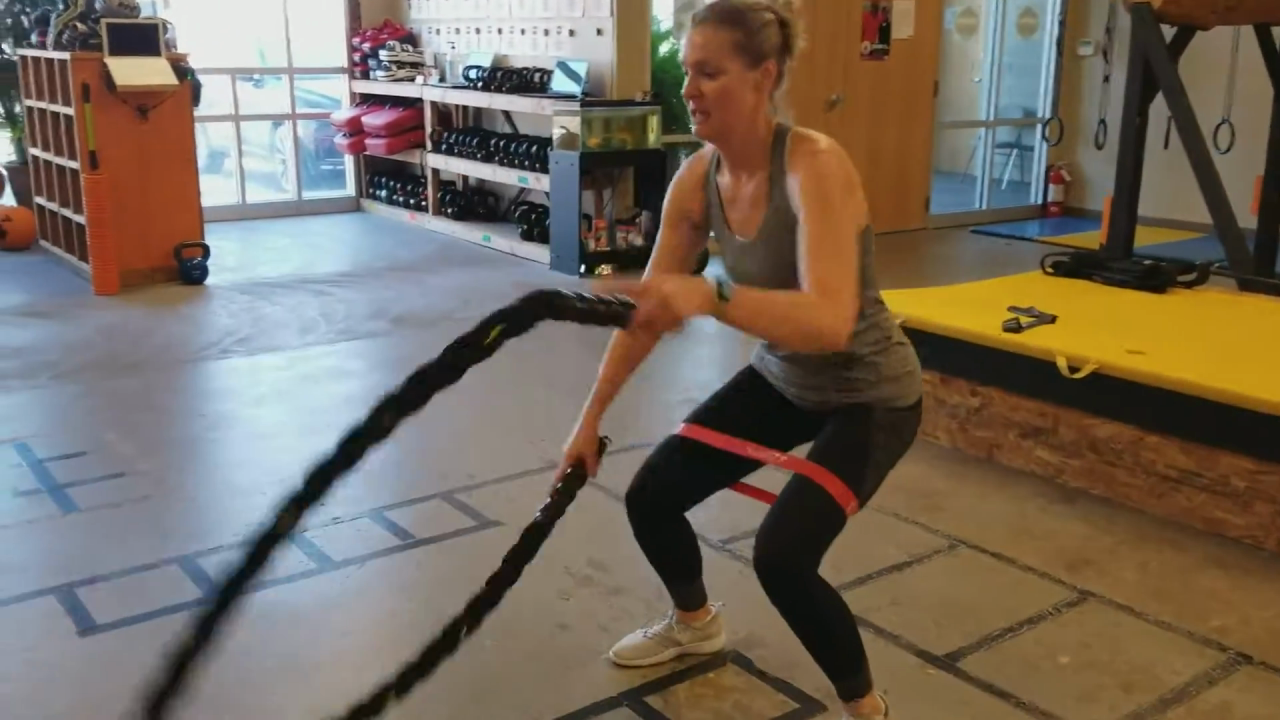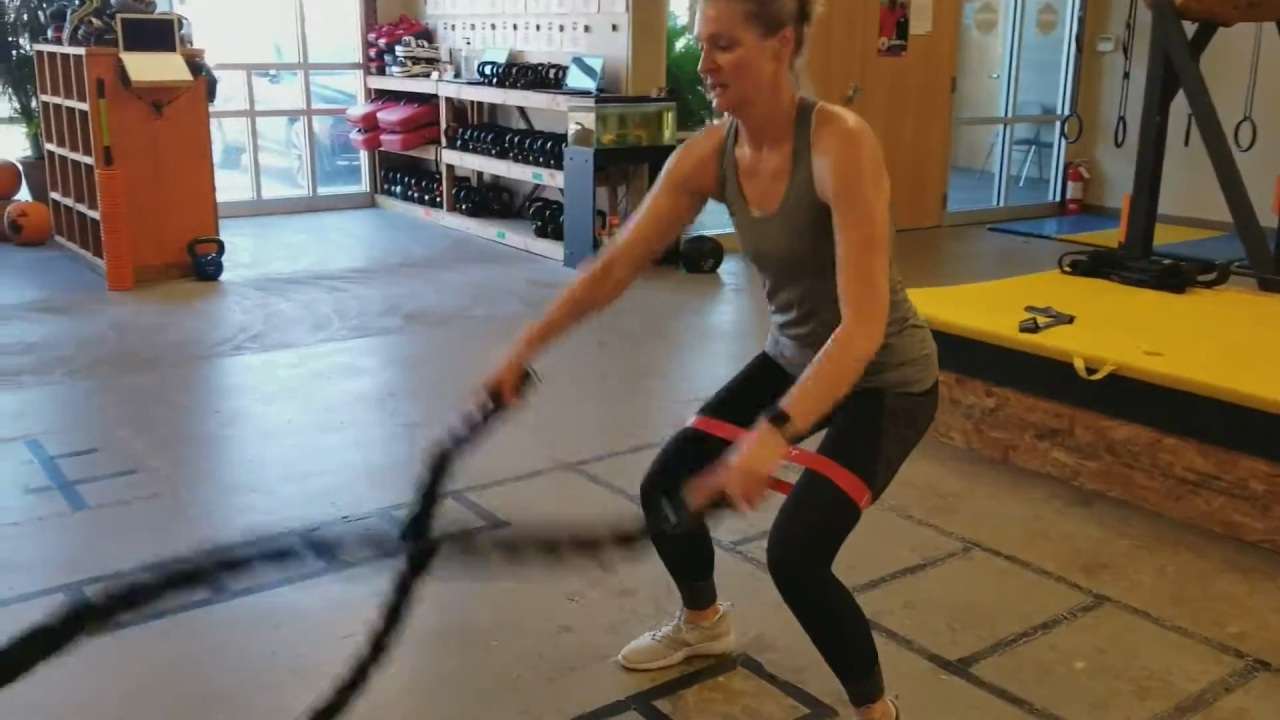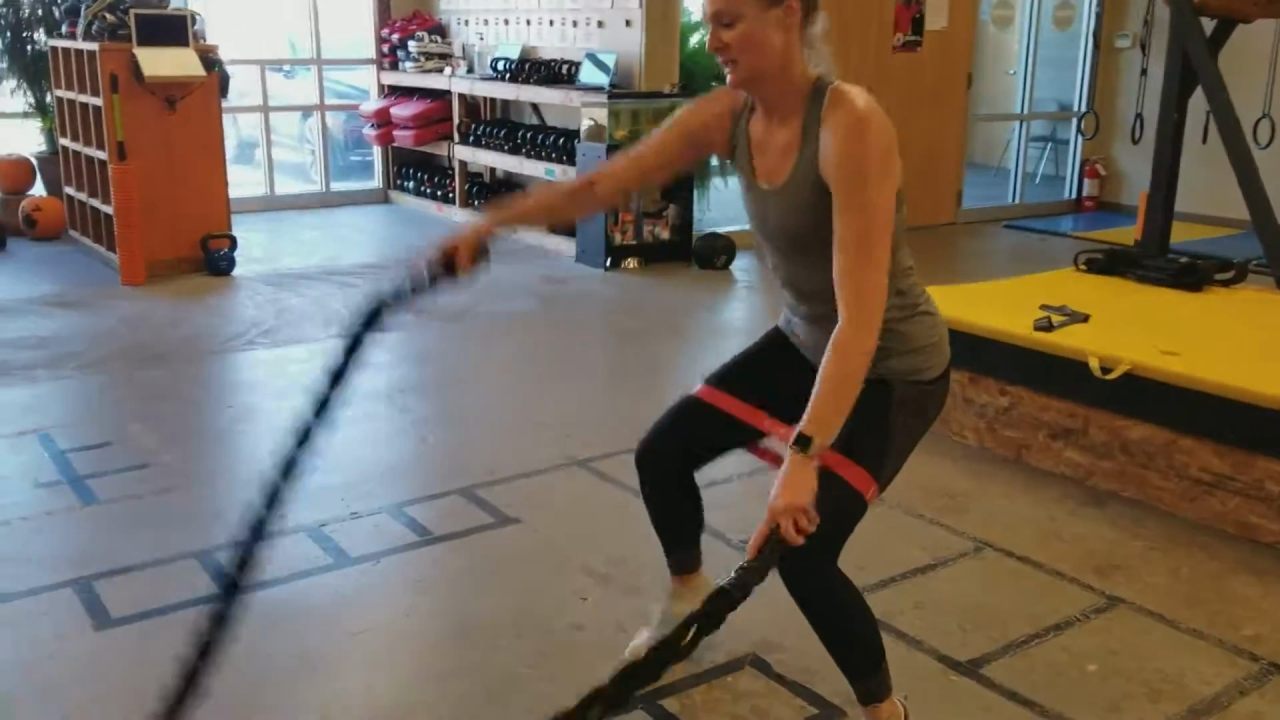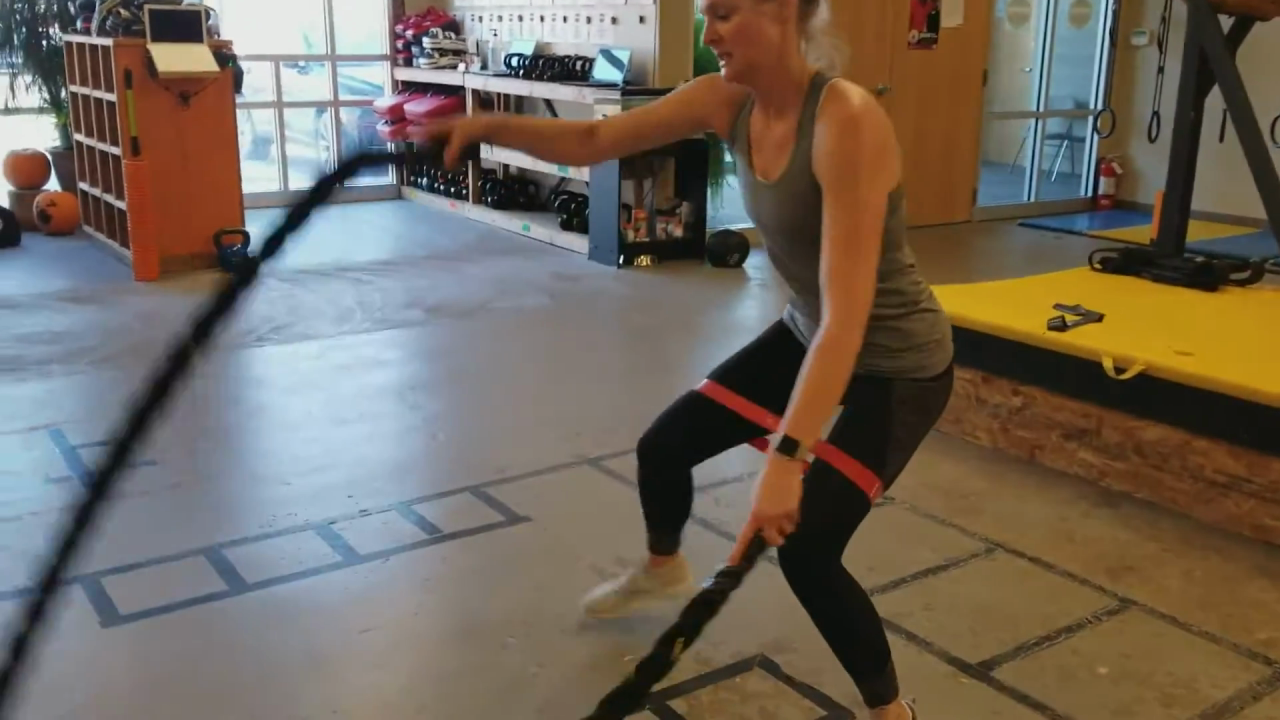
dt=0.1s
person 1, frame 1
left shoulder: (817, 167)
right shoulder: (696, 179)
left elbow: (831, 321)
right elbow: (650, 313)
left wrist: (711, 299)
right wrist: (589, 418)
left hip: (870, 394)
right hip: (780, 377)
left knee: (781, 554)
right knee: (650, 496)
right ankle: (694, 621)
person 1, frame 2
left shoulder: (842, 144)
right shoulder: (711, 151)
left elbow: (863, 325)
right elbow: (616, 263)
left wrist: (772, 435)
right wrist: (525, 349)
left hip: (887, 379)
right hip: (792, 356)
left knee: (795, 553)
right knee: (665, 489)
right ankle: (702, 622)
person 1, frame 3
left shoulder: (852, 123)
right shoulder: (725, 111)
left elbow: (861, 318)
right elbow: (602, 185)
left wrist: (802, 457)
right wrist: (491, 222)
left hip: (895, 365)
right hip: (801, 340)
left knee: (800, 547)
right knee: (661, 452)
right ankle: (686, 590)
person 1, frame 4
left shoulder: (847, 119)
right shoulder: (729, 98)
left elbow: (847, 315)
right elbow: (594, 141)
left wrist: (784, 461)
right wrist: (484, 125)
left hip: (898, 362)
right hip: (805, 334)
left knee: (806, 545)
right knee: (665, 443)
right ankle: (661, 566)
